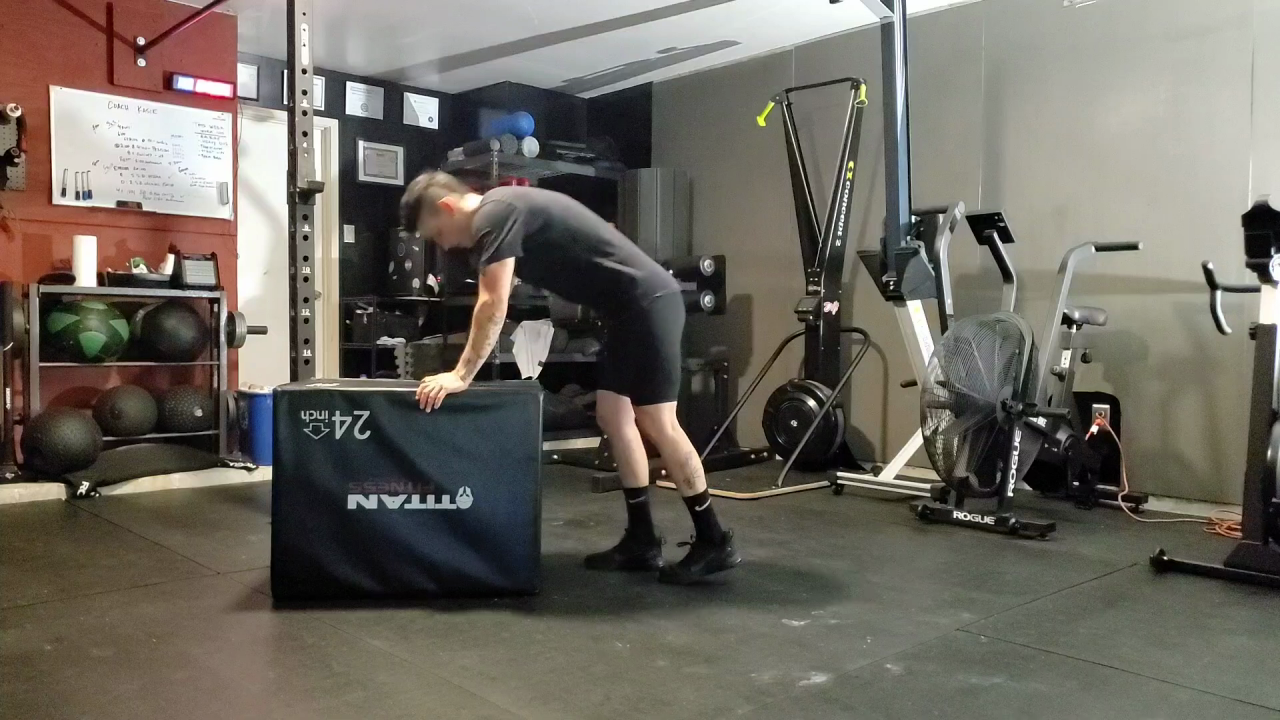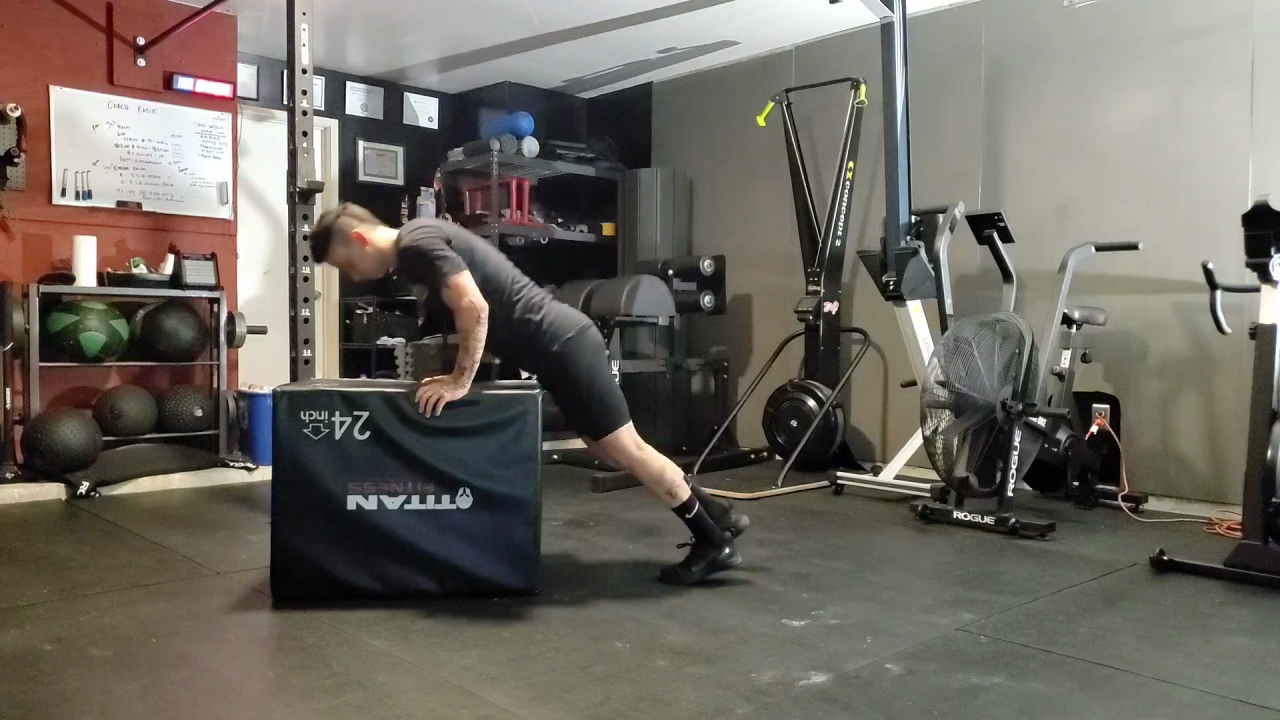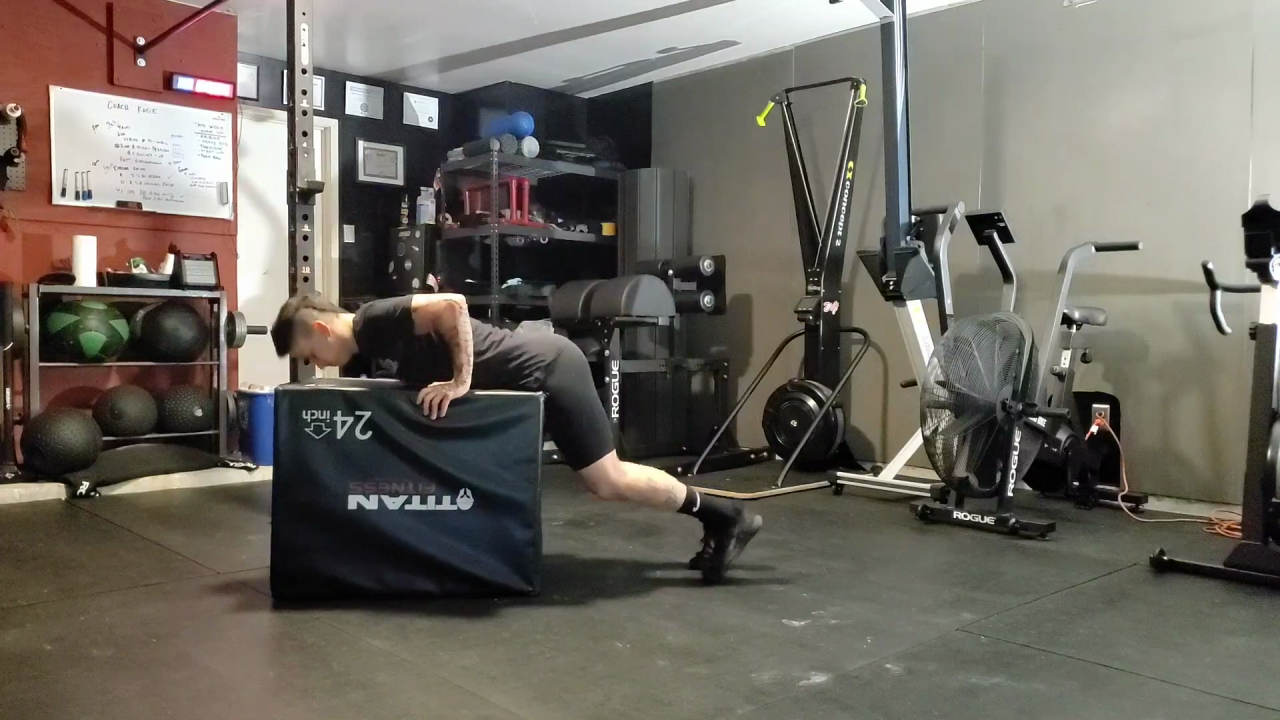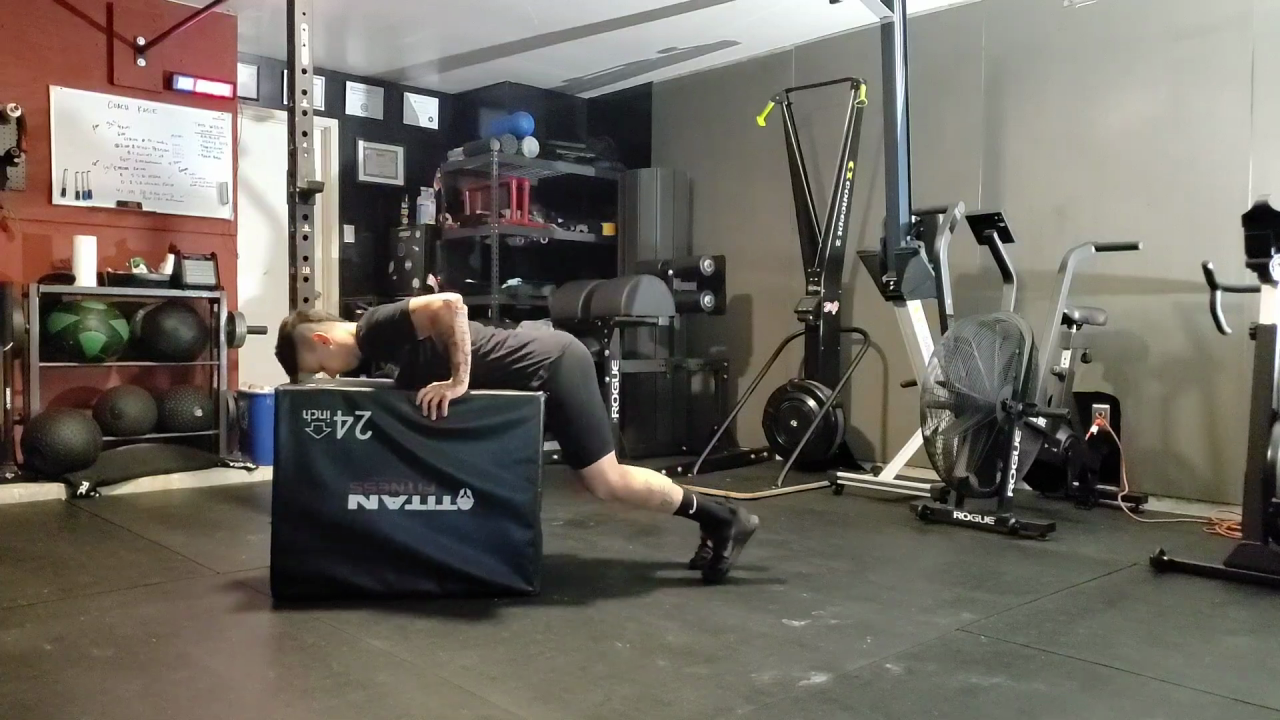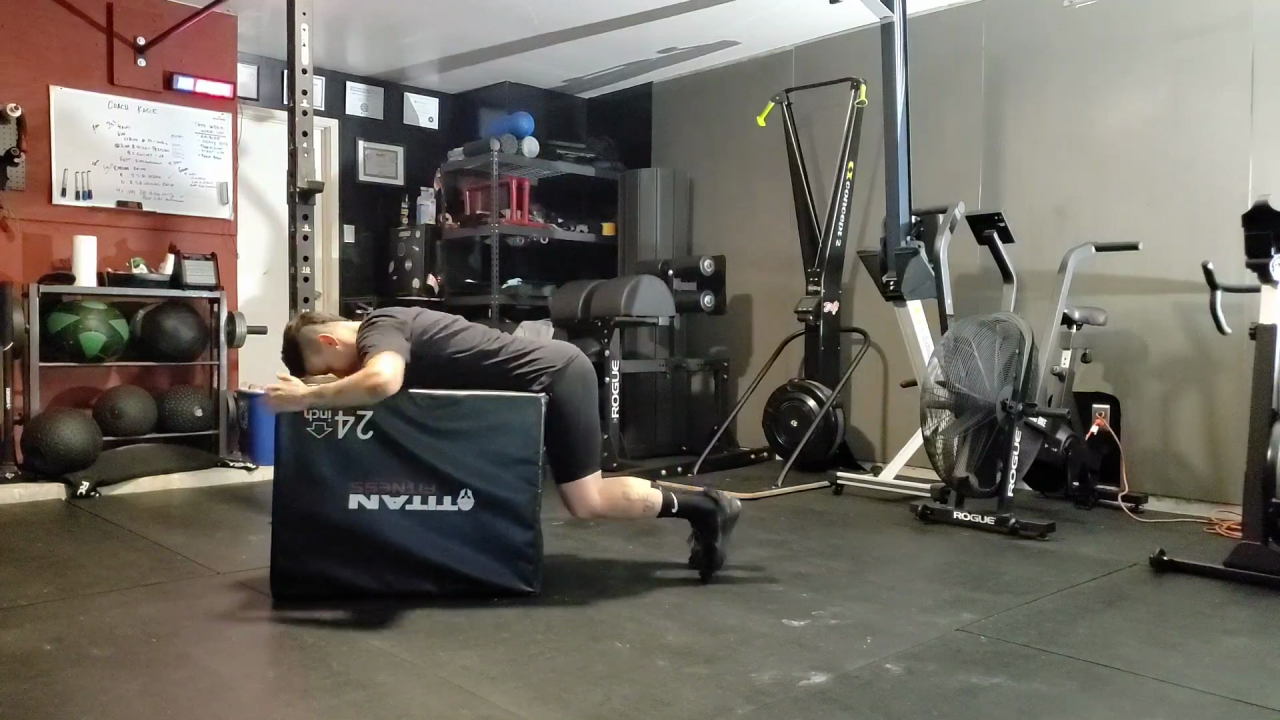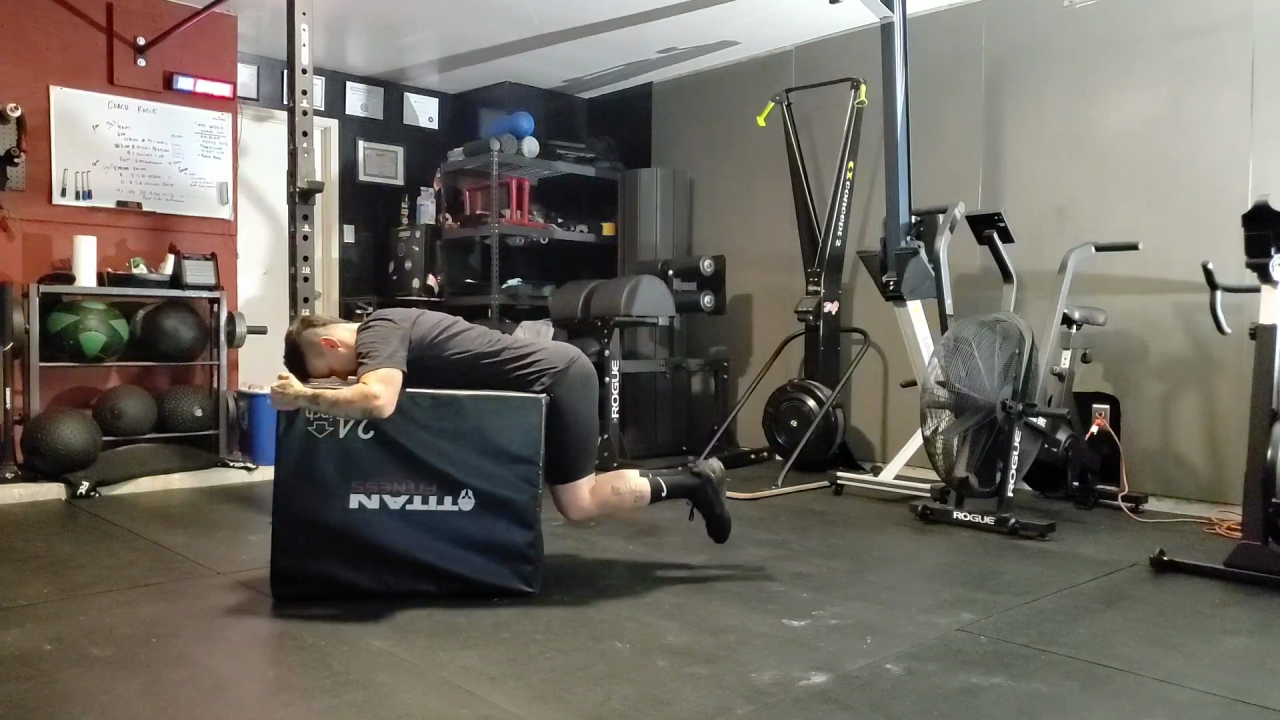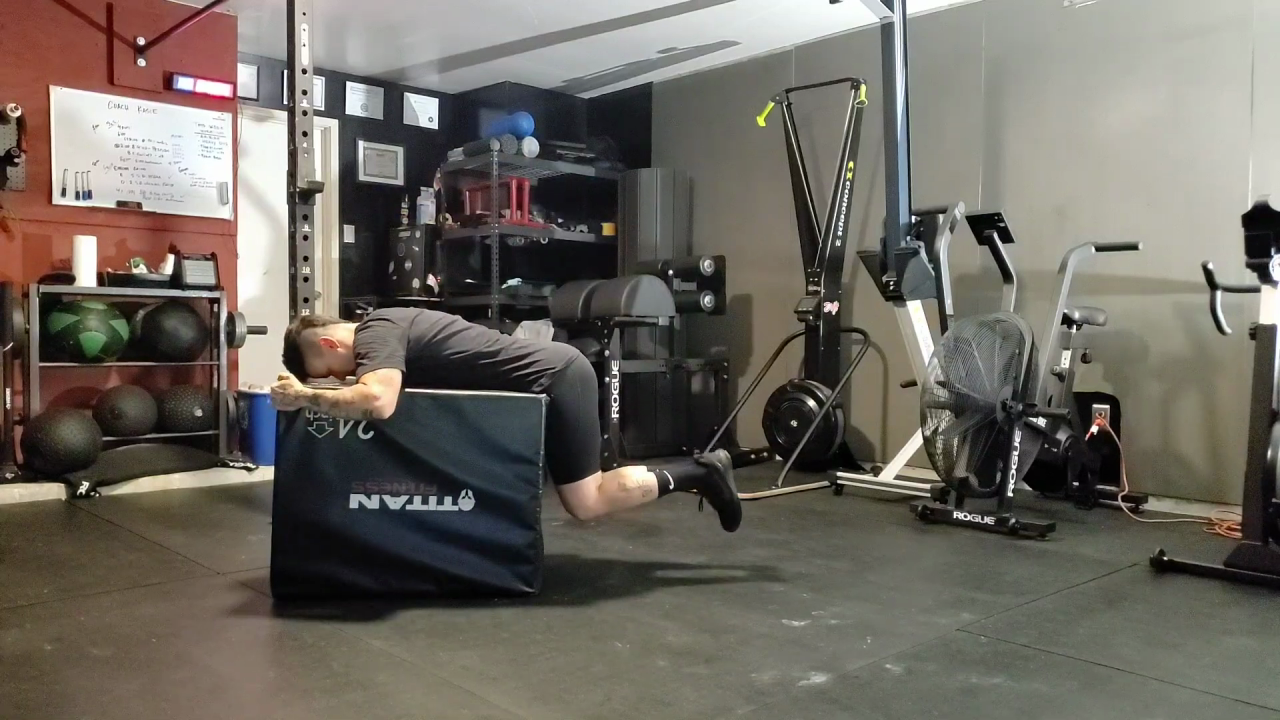
dt=0.5s
person 1, frame 1
left shoulder: (495, 214)
right shoulder: (503, 212)
left elbow: (492, 306)
right elbow: (493, 304)
left wrist: (461, 375)
right wrist: (465, 368)
left hip: (647, 300)
right hip: (628, 306)
left knee: (657, 424)
right knee: (612, 417)
left ankle: (715, 542)
right ankle: (641, 539)
person 1, frame 2
left shoulder: (417, 243)
right shoulder: (415, 247)
left elbow: (474, 309)
right elbow: (468, 313)
left wrist: (461, 380)
right wrist: (457, 376)
left hip: (562, 342)
right hip: (557, 341)
left knee: (624, 447)
right knee: (611, 451)
left ankle: (714, 538)
right ankle: (719, 515)
person 1, frame 3
left shoulder: (373, 321)
right shoulder: (376, 338)
left elbow: (452, 307)
left wrist: (460, 382)
right wrist: (445, 380)
left hip: (545, 370)
right hip: (541, 368)
left knee: (607, 479)
right knee: (606, 476)
left ankle: (729, 517)
right ankle: (717, 519)
person 1, frame 4
left shoulder: (375, 328)
right shoulder: (379, 351)
left elbow: (448, 304)
left wrist: (458, 381)
left hip: (553, 365)
right hip: (548, 366)
left knee: (604, 481)
right knee: (600, 476)
left ankle: (725, 519)
right ankle: (715, 518)
person 1, frame 5
left shoulder: (377, 328)
right shoulder: (385, 333)
left elbow: (383, 380)
left wrist: (308, 397)
right wrist: (338, 389)
left hip: (554, 377)
right hip: (553, 372)
left knee: (585, 501)
right knee: (587, 492)
left ankle: (708, 508)
right ankle: (700, 508)
person 1, frame 6
left shoulder: (377, 332)
right shoulder: (387, 329)
left elbow: (379, 401)
left wrist: (304, 397)
left hip: (557, 379)
right hip: (555, 372)
left knee: (577, 503)
right knee: (579, 491)
left ankle: (693, 482)
right ankle: (690, 480)
person 1, frame 7
left shoulder: (375, 333)
right shoulder: (386, 327)
left elbow: (378, 402)
right elbow: (385, 389)
left wrist: (304, 397)
right wrist: (318, 394)
left hip: (553, 379)
right hip: (553, 374)
left knee: (585, 503)
right knee: (585, 491)
left ankle: (697, 473)
right ankle: (696, 471)
